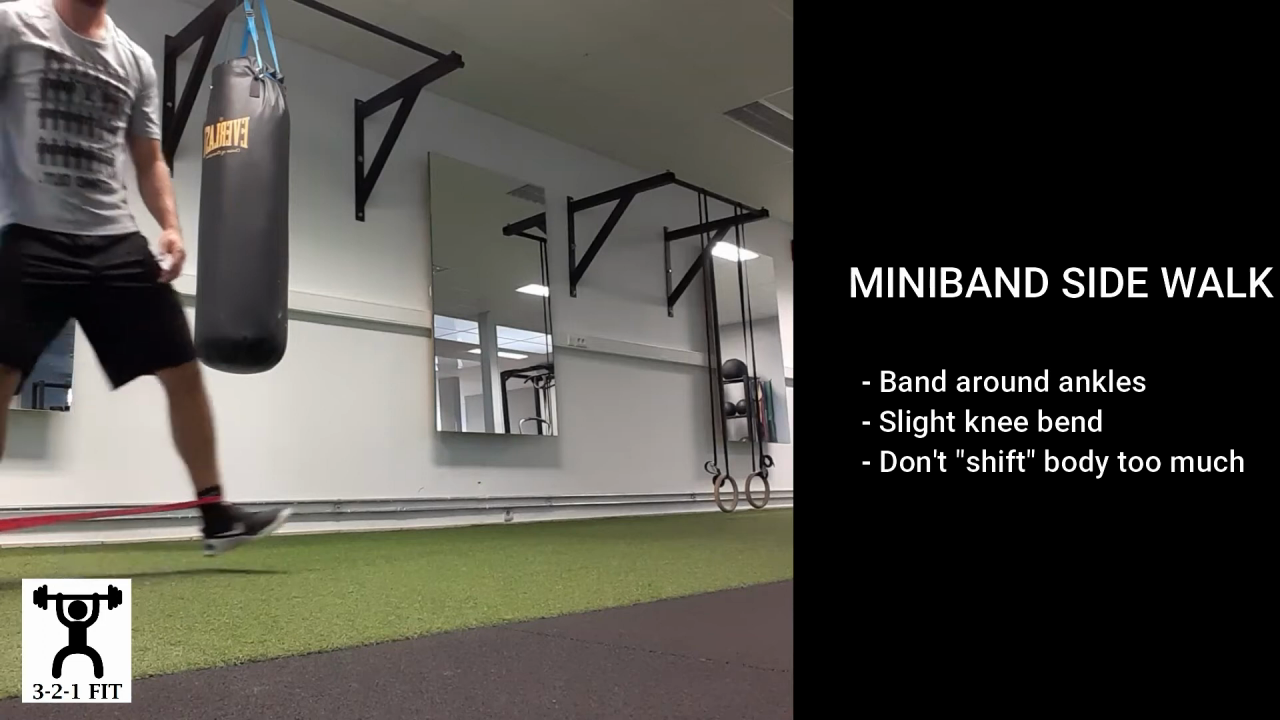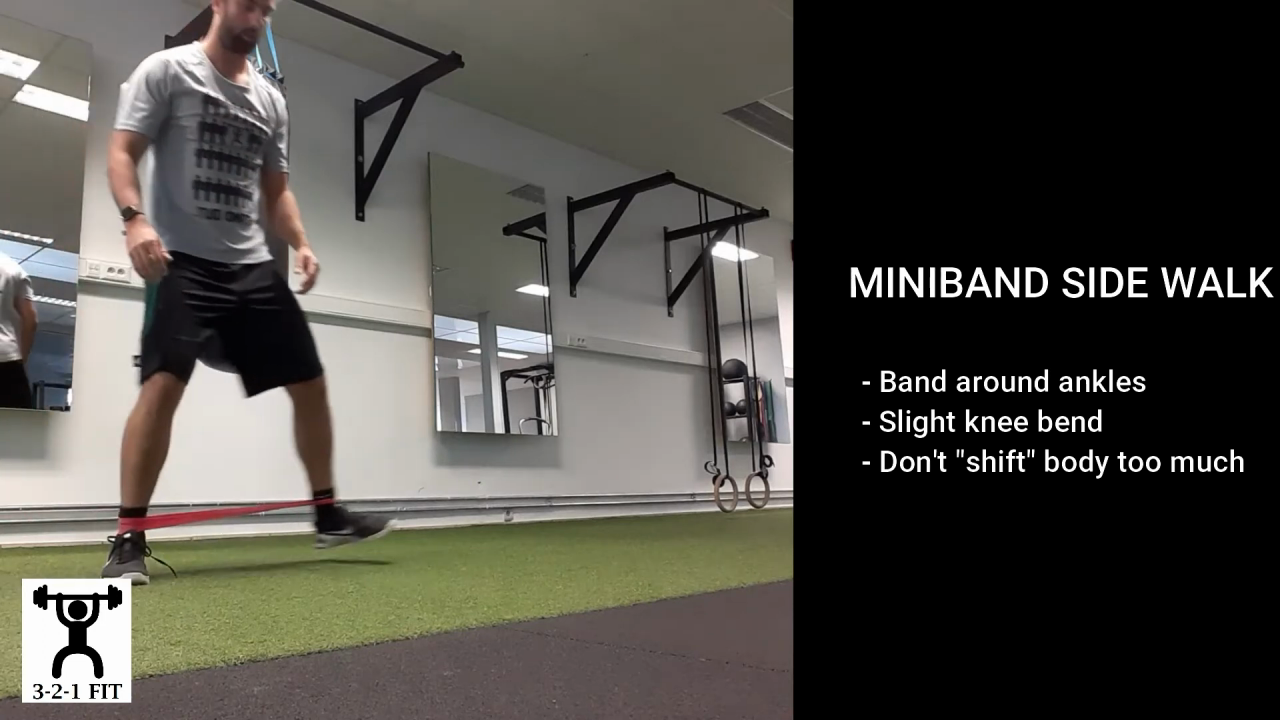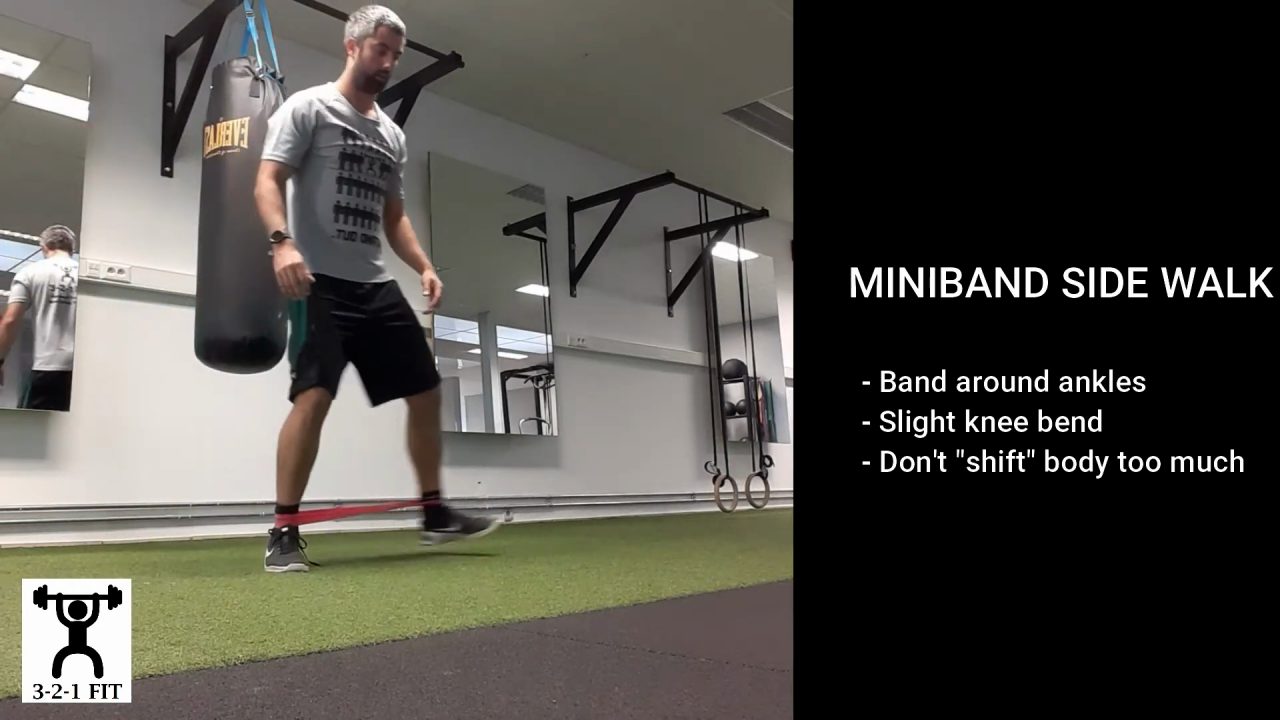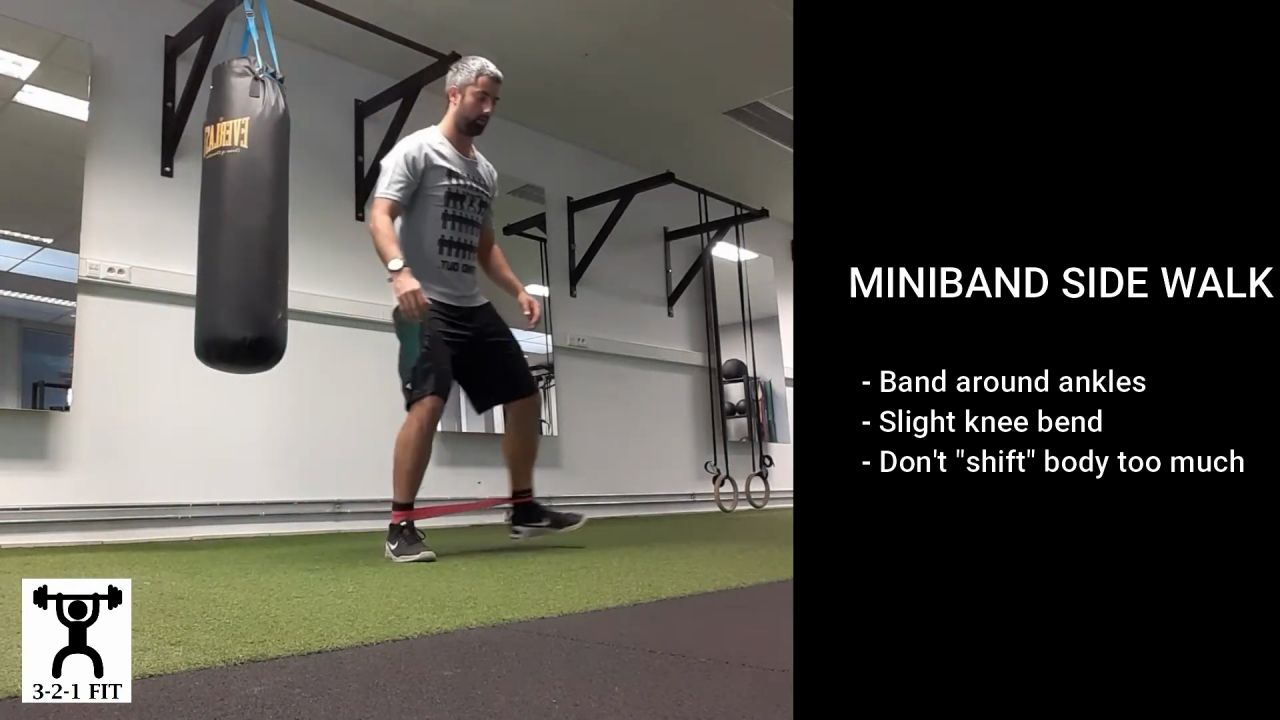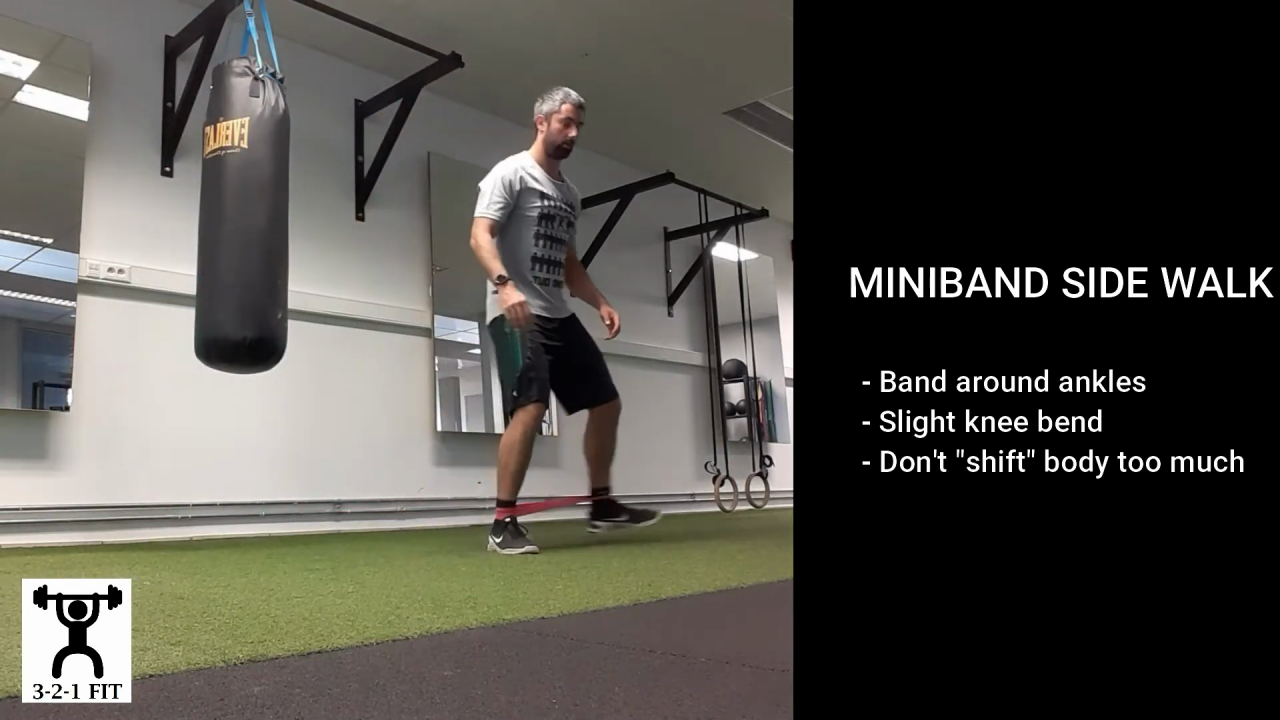
dt=1s
person 1, frame 1
left shoulder: (135, 59)
left elbow: (148, 158)
left wrist: (170, 225)
left hip: (116, 239)
left knee: (182, 370)
left ankle: (217, 516)
person 1, frame 2
left shoulder: (270, 101)
right shoulder: (168, 70)
right elbow: (122, 151)
left wrist: (300, 244)
right wrist: (135, 218)
left hip: (252, 266)
right hip: (184, 260)
left knee: (309, 383)
right knee: (163, 385)
left ankle: (328, 514)
right ankle: (128, 539)
person 1, frame 3
left shoulder: (391, 133)
right shoulder: (308, 107)
right elbow: (268, 180)
left wrist: (424, 266)
right wrist: (282, 242)
left hip: (376, 284)
right hip: (321, 281)
left knee: (426, 391)
right knee: (315, 396)
left ankle: (435, 513)
right ankle: (283, 531)
person 1, frame 4
left shoulder: (485, 170)
right shoulder: (417, 149)
right elbow: (380, 216)
left wrist: (518, 290)
right wrist: (399, 271)
left hip: (473, 305)
right hip: (426, 305)
left knee: (524, 397)
right knee: (428, 403)
left ankle: (524, 509)
right ankle: (400, 527)
person 1, frame 5
left shoulder: (568, 191)
right shoulder: (512, 172)
right elbow: (481, 236)
left wrist: (601, 302)
right wrist: (504, 285)
left hip: (559, 315)
right hip: (518, 315)
left knee: (606, 402)
right knee: (530, 408)
left ankle: (602, 505)
right ankle: (503, 523)
